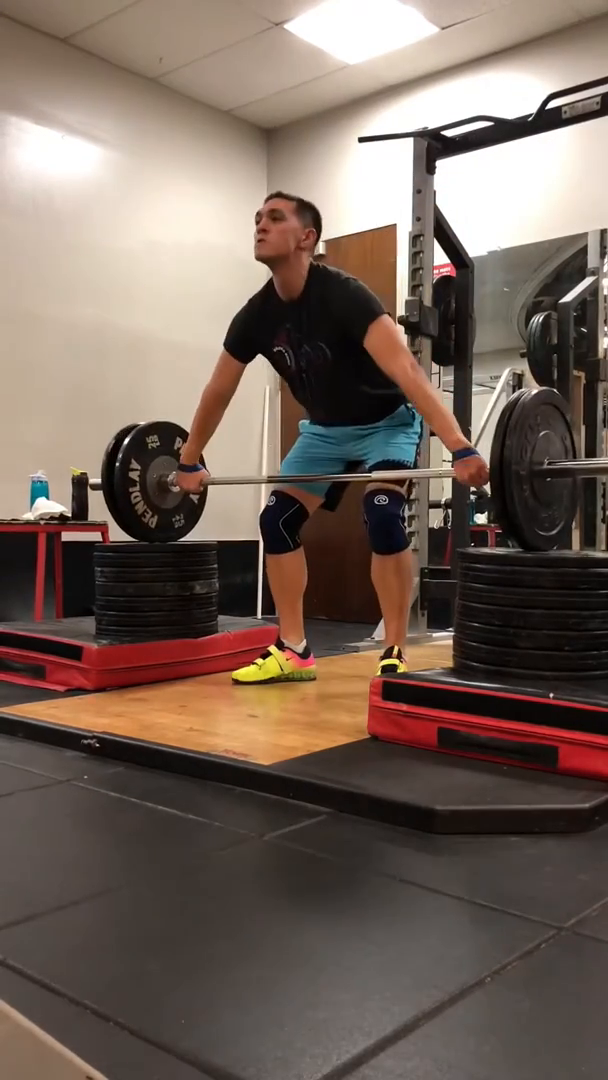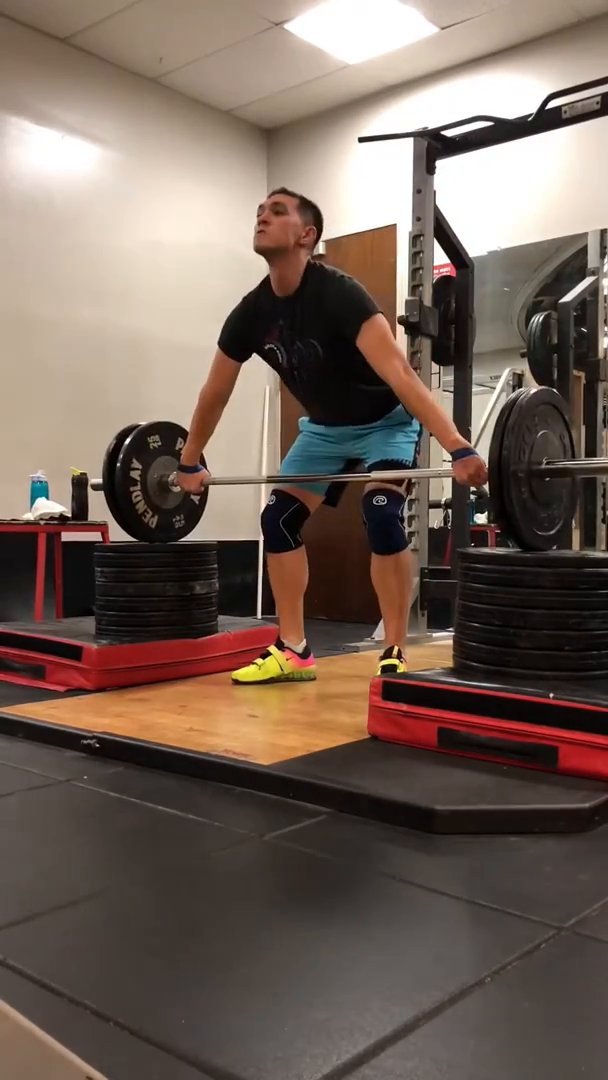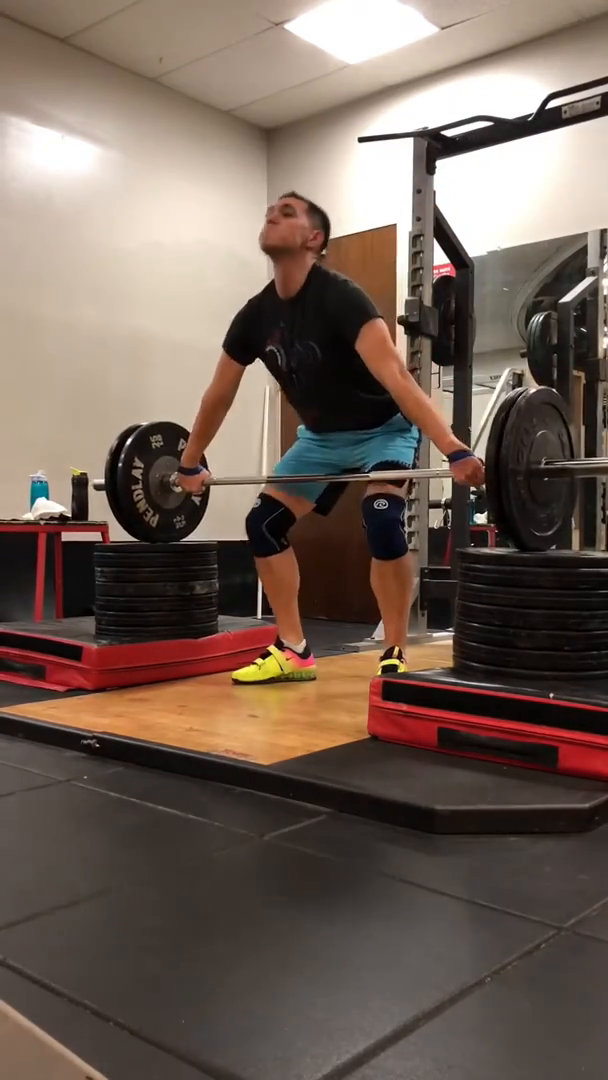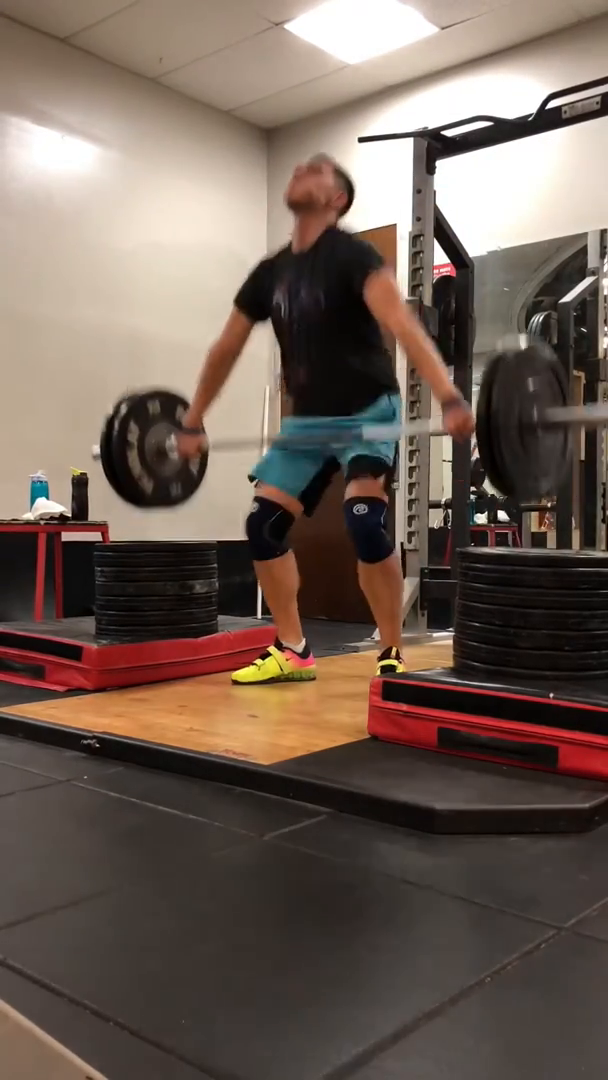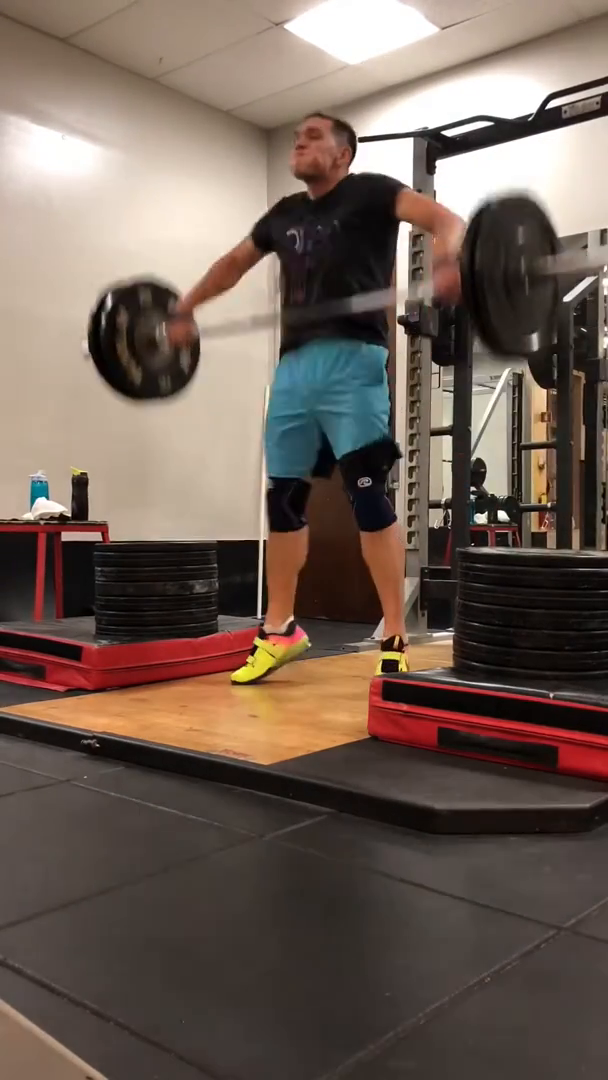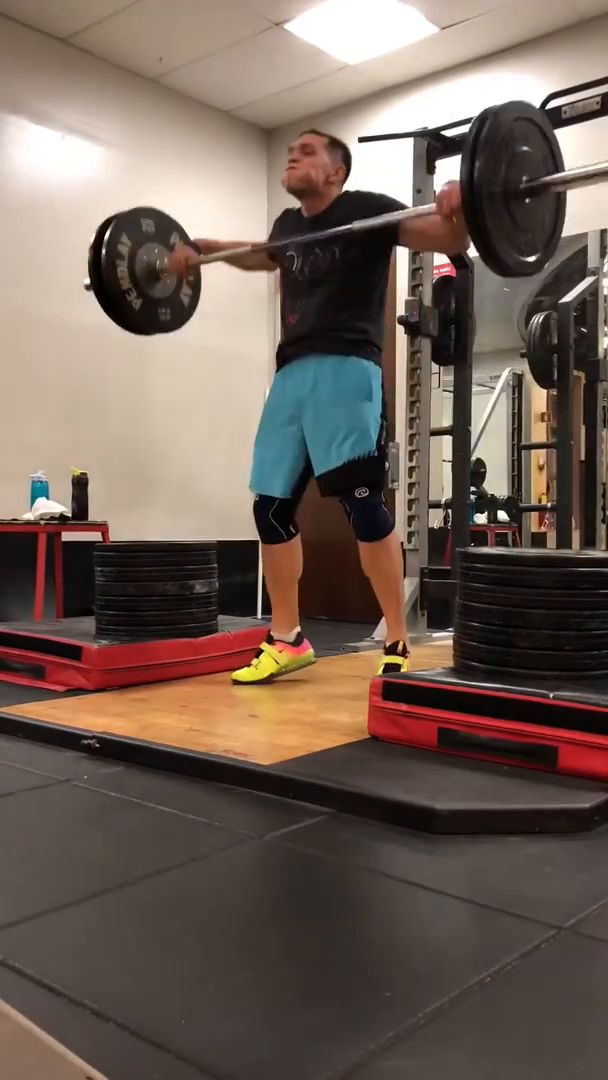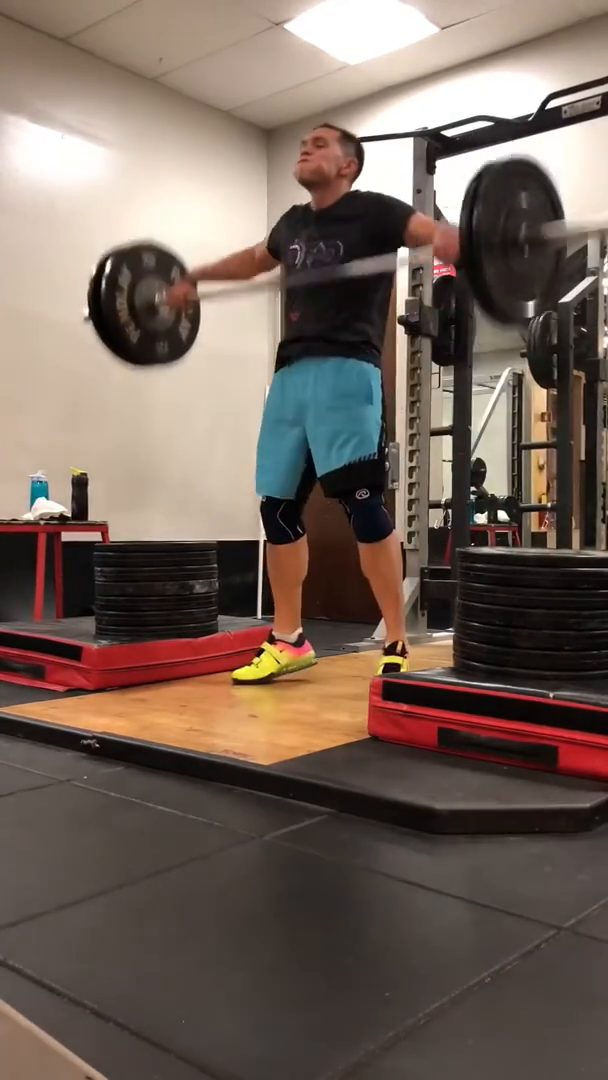
dt=0.2s
person 1, frame 1
left shoulder: (342, 295)
right shoulder: (256, 315)
left elbow: (406, 371)
right elbow: (218, 392)
left wrist: (461, 449)
right wrist: (189, 461)
left hip: (385, 422)
right hip: (324, 427)
left knee: (382, 516)
right knee: (277, 518)
left ankle: (395, 656)
right ankle: (293, 651)
person 1, frame 2
left shoulder: (337, 293)
right shoulder: (250, 313)
left elbow: (398, 372)
right elbow: (215, 393)
left wrist: (459, 449)
right wrist: (189, 462)
left hip: (384, 421)
right hip: (324, 426)
left knee: (381, 516)
right knee: (278, 517)
left ankle: (395, 655)
right ankle: (293, 650)
person 1, frame 3
left shoulder: (339, 297)
right shoulder: (255, 315)
left elbow: (395, 376)
right elbow: (218, 395)
left wrist: (455, 452)
right wrist: (190, 462)
left hip: (381, 429)
right hip: (321, 435)
left knee: (381, 519)
right knee: (265, 520)
left ankle: (395, 657)
right ankle: (292, 650)
person 1, frame 4
left shoulder: (351, 253)
right shoulder: (269, 272)
left elbow: (401, 323)
right elbow: (224, 350)
left wrist: (449, 398)
right wrist: (192, 423)
left hip: (367, 412)
right hip: (307, 420)
left knee: (364, 519)
right knee: (264, 523)
left ankle: (392, 656)
right ankle: (292, 649)
person 1, frame 5
left shoulder: (368, 192)
right shoulder: (285, 212)
left elbow: (442, 220)
right elbow: (233, 262)
left wrist: (448, 261)
right wrist: (185, 310)
left hip: (352, 360)
right hip: (295, 366)
left knee: (366, 491)
right knee: (283, 496)
left ankle: (394, 644)
right ankle: (280, 630)
person 1, frame 6
left shoulder: (365, 209)
right shoulder: (288, 224)
left elbow: (450, 237)
right elbow: (264, 257)
left wrist: (451, 213)
right wrist: (200, 248)
left hip: (344, 370)
right hip: (291, 374)
left knee: (362, 500)
right knee: (271, 506)
left ankle: (397, 647)
right ankle: (286, 639)
person 1, frame 7
left shoulder: (371, 211)
right shoulder: (292, 222)
left elbow: (443, 238)
right elbow: (257, 258)
left wrist: (453, 241)
right wrist: (194, 278)
left hip: (345, 371)
right hip: (290, 375)
left knee: (362, 501)
right knee: (277, 507)
left ankle: (397, 648)
right ankle: (289, 639)
